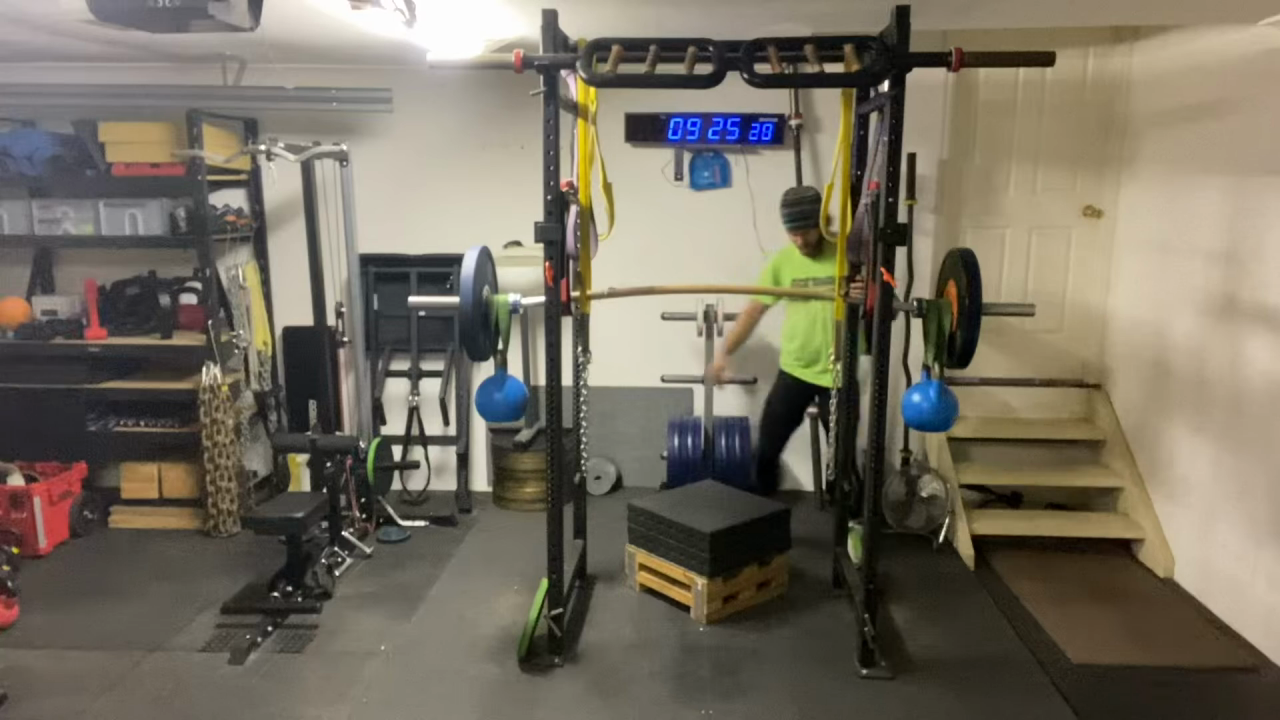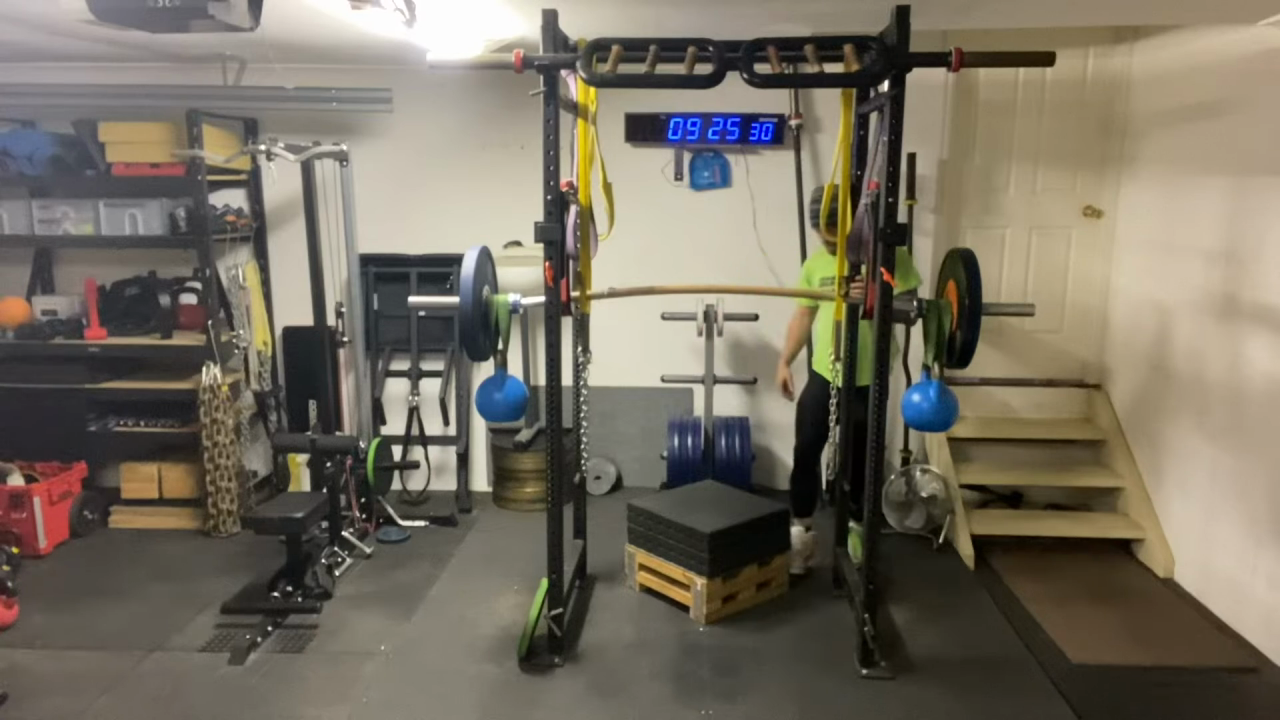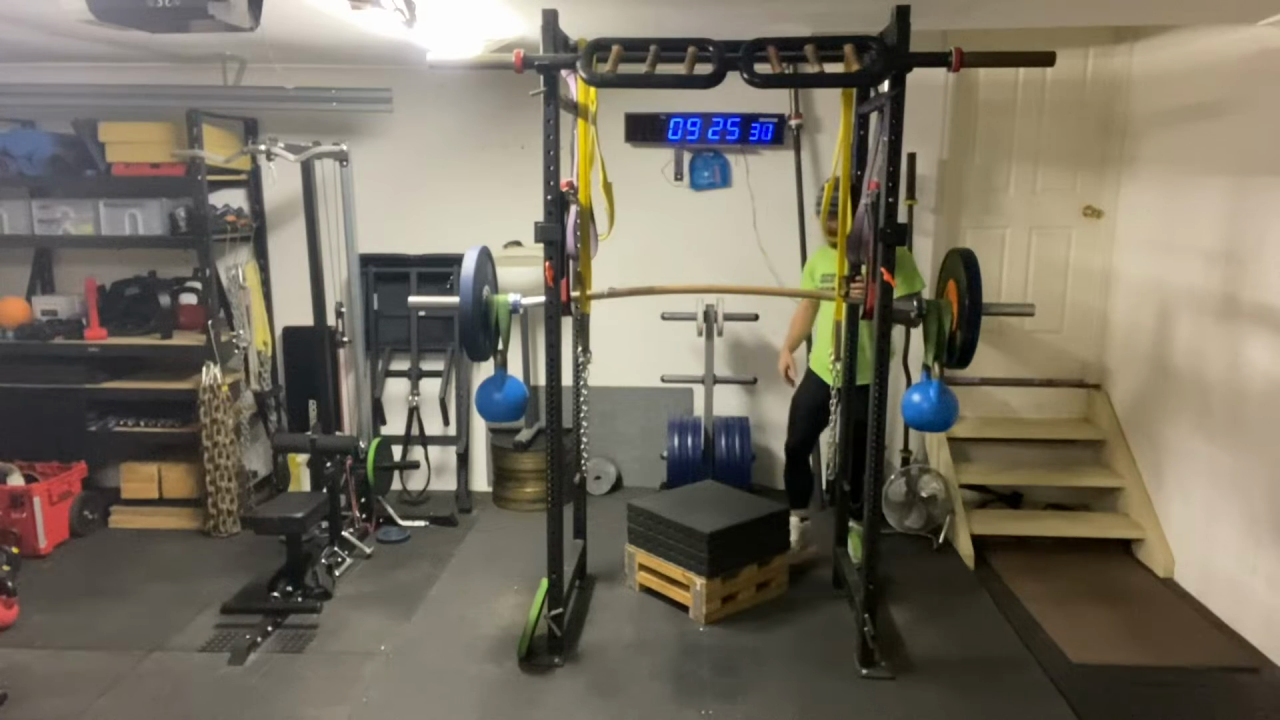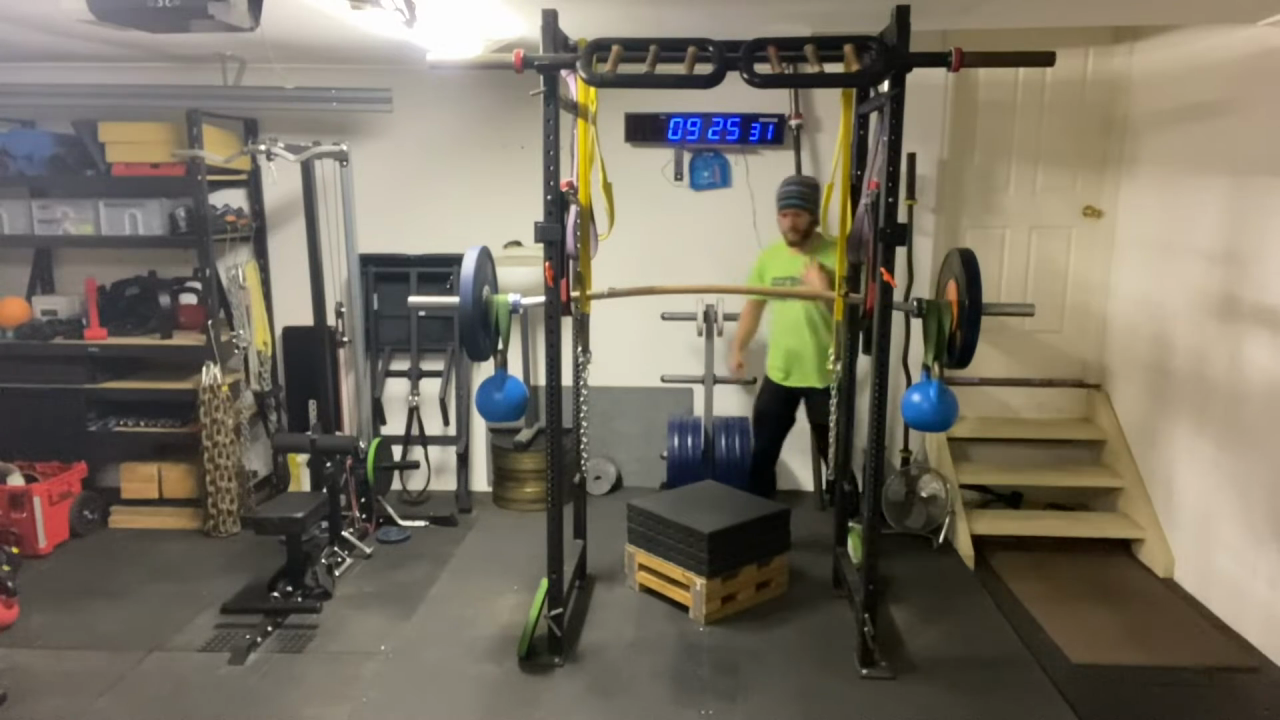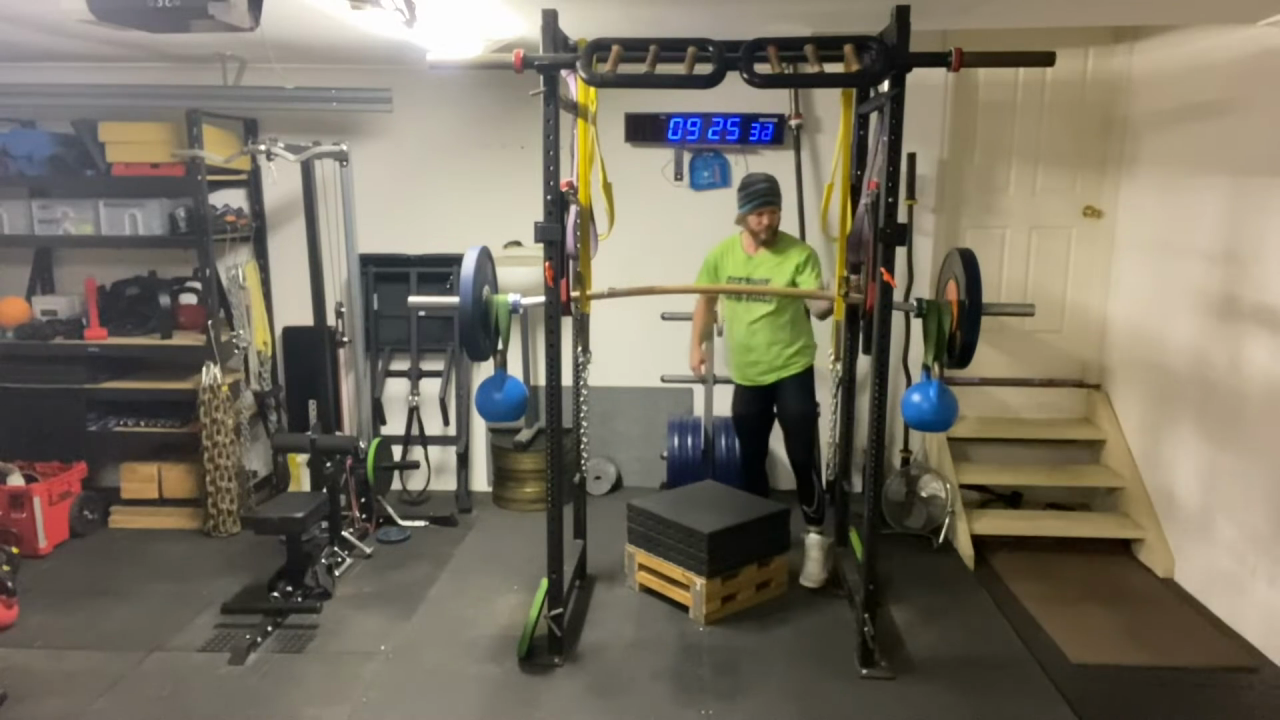
dt=0.5s
person 1, frame 1
right shoulder: (783, 261)
right elbow: (755, 308)
left wrist: (868, 300)
right wrist: (725, 351)
right hip: (795, 372)
right knee: (767, 451)
person 1, frame 2
right shoulder: (816, 262)
right elbow: (804, 313)
right wrist: (784, 361)
left hip: (868, 379)
right hip: (824, 374)
left knee: (858, 462)
right knee: (804, 451)
left ankle: (859, 530)
right ankle: (801, 531)
person 1, frame 3
left shoulder: (889, 253)
right shoulder: (820, 256)
right wrist: (788, 348)
left hip: (864, 375)
right hip: (820, 371)
left knee: (857, 460)
right knee: (796, 446)
left ankle: (856, 528)
right ankle: (798, 528)
person 1, frame 4
left shoulder: (837, 255)
right shoulder: (769, 257)
right elbow: (755, 305)
left wrist: (827, 290)
right wrist: (739, 348)
left hip: (825, 376)
right hip: (779, 374)
right knee: (762, 455)
person 1, frame 5
left shoulder: (800, 254)
right shoulder: (722, 253)
left elbow: (820, 308)
right elbow: (707, 299)
left wrist: (836, 297)
right wrist: (697, 344)
left hip: (792, 370)
right hip: (747, 374)
left knee: (803, 460)
right knee: (751, 461)
left ankle: (816, 541)
